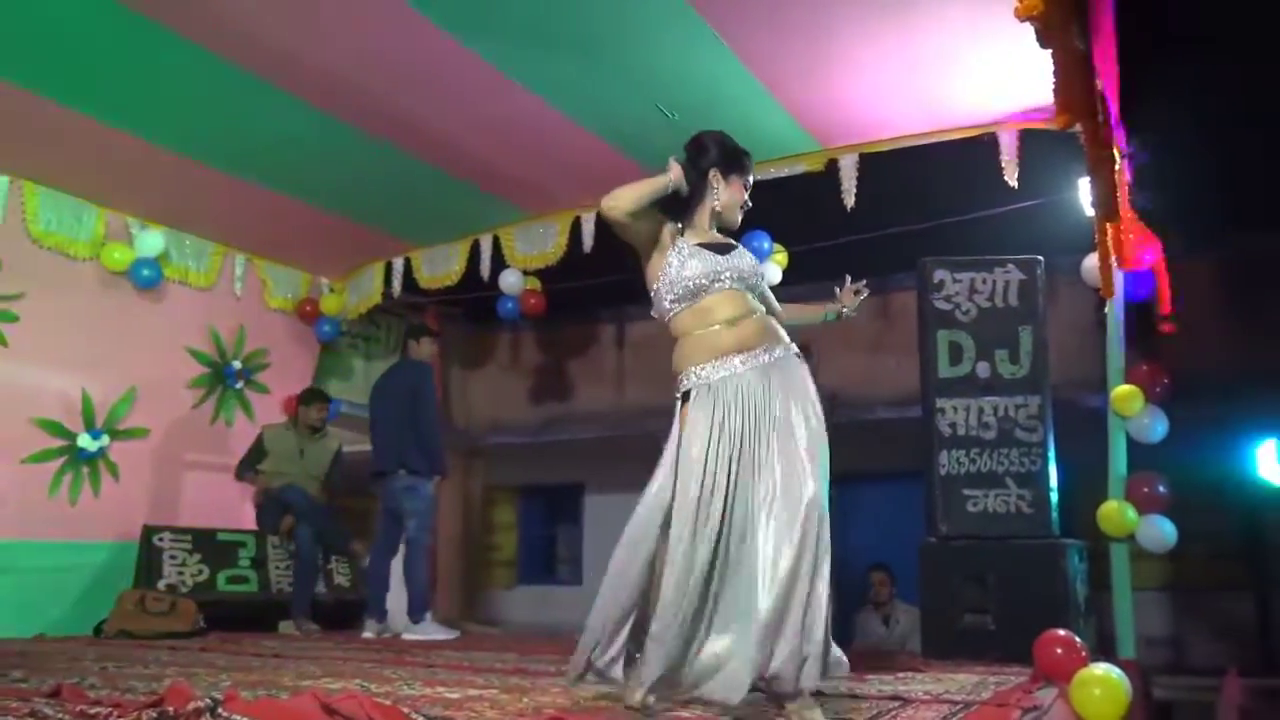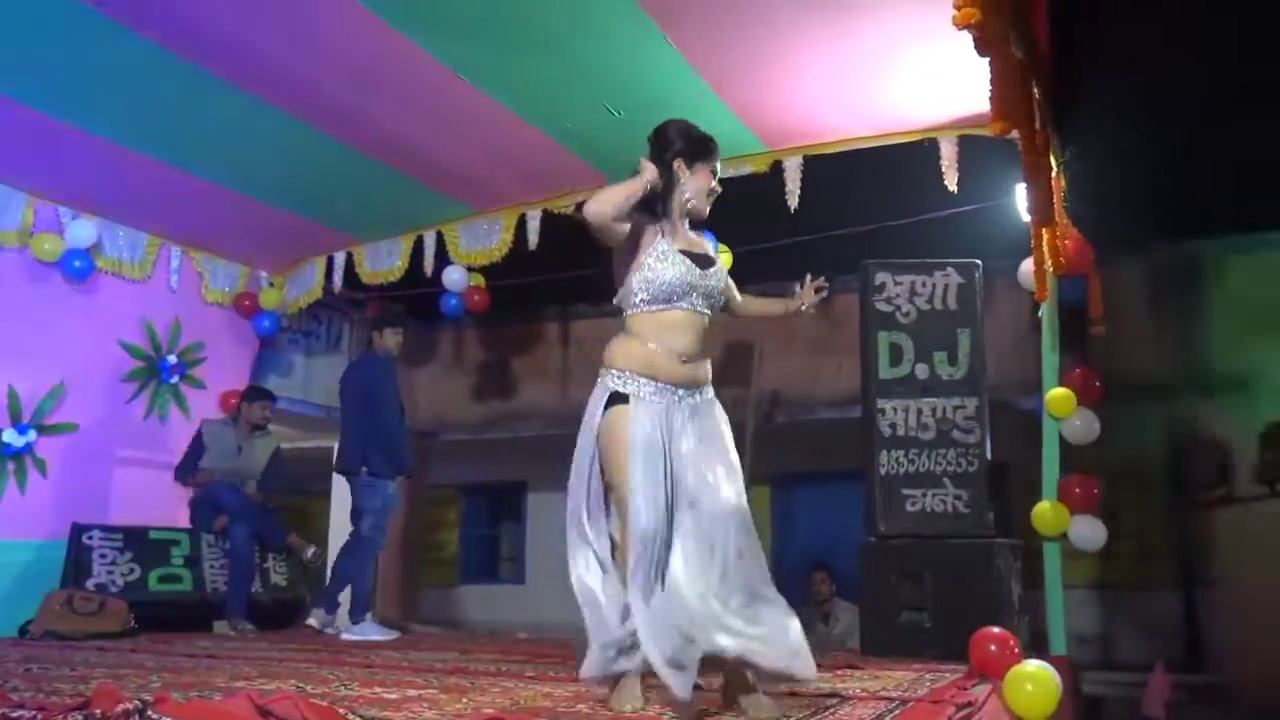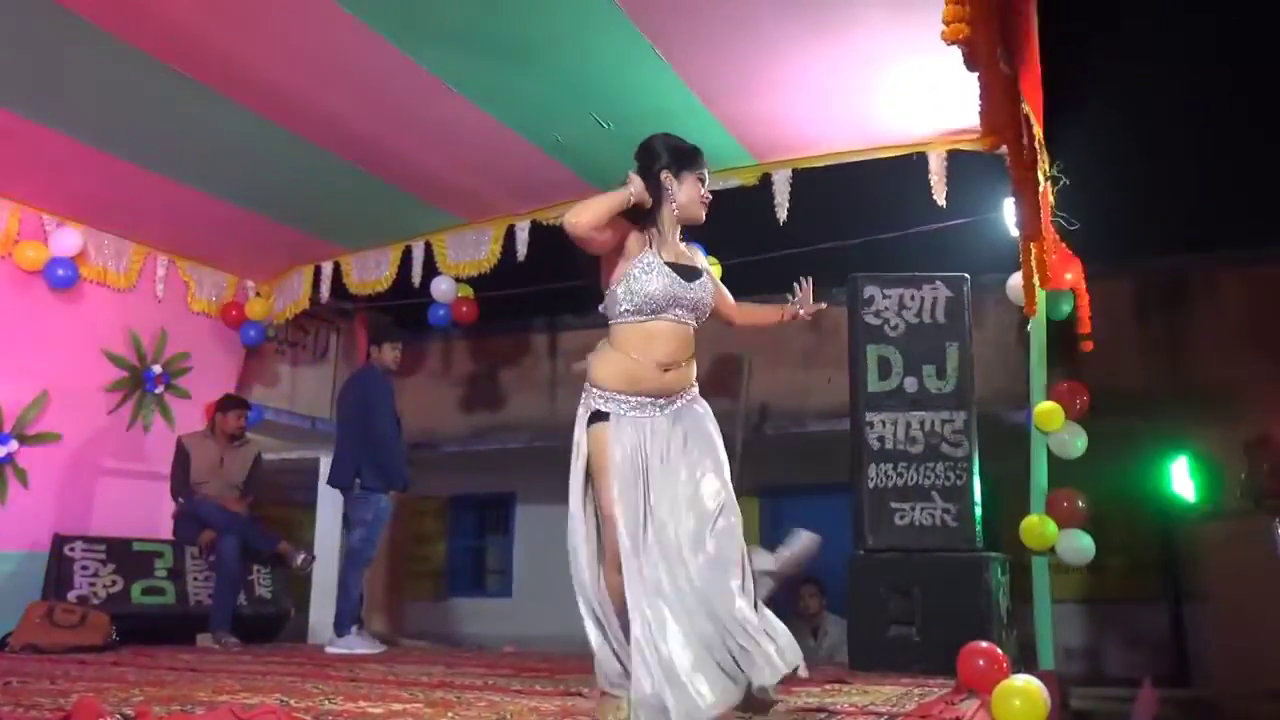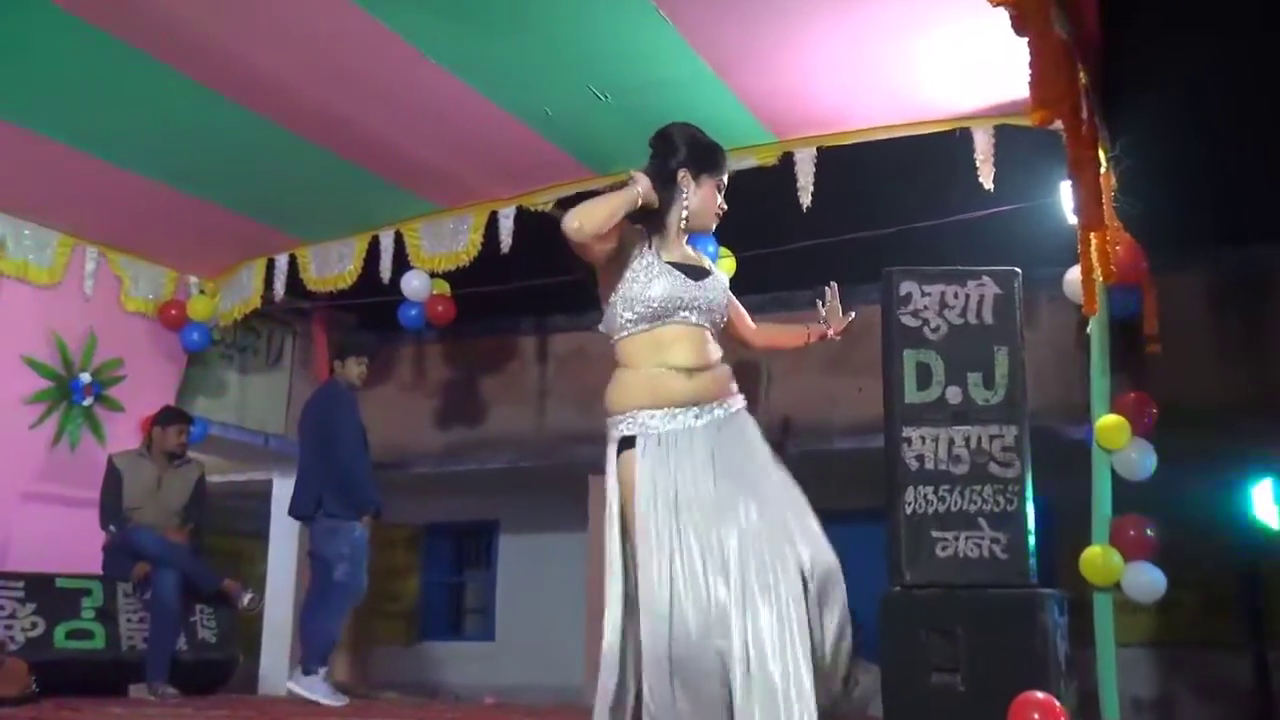
dt=0.7s
person 1, frame 1
left shoulder: (736, 248)
right shoulder: (662, 236)
right elbow: (613, 206)
left wrist: (835, 307)
right wrist: (671, 181)
left hip: (779, 380)
right hip: (712, 393)
left knee: (789, 517)
right knee: (688, 526)
right ankle: (647, 662)
person 1, frame 2
left shoulder: (702, 245)
right shoulder: (639, 232)
left elbow: (736, 303)
right elbow: (596, 213)
left wrist: (794, 305)
right wrist: (647, 179)
left hip: (694, 404)
right hip: (633, 396)
left knee: (721, 517)
right knee: (638, 532)
left ankle: (736, 665)
right ankle: (628, 667)
person 1, frame 3
left shoulder: (695, 258)
right shoulder: (625, 241)
left elbow: (734, 311)
right elbow: (576, 223)
left wrist: (792, 311)
right wrist: (631, 194)
left hip: (683, 412)
right hip: (618, 412)
left knee: (709, 524)
right knee: (624, 545)
left ankle: (727, 671)
person 1, frame 4
left shoulder: (704, 266)
right shoulder: (625, 247)
left elbow: (751, 333)
right elbow: (576, 227)
left wrist: (819, 330)
right wrist: (639, 192)
left hip: (724, 428)
right hip: (650, 437)
left knee: (764, 569)
right knee: (664, 593)
person 2, frame 1
left shoulder: (384, 380)
right shoulder: (420, 373)
right elbow: (428, 423)
right wrist: (438, 466)
left hip: (386, 471)
right hip: (413, 472)
left knee: (384, 545)
right knee: (417, 543)
left ankle: (375, 619)
right ankle: (419, 620)
person 2, frame 2
left shoulder: (356, 369)
right shoulder: (380, 367)
right elbow: (389, 421)
right wrist: (402, 464)
left hip: (358, 464)
right hip: (377, 467)
left knee: (360, 538)
right knee: (370, 541)
left ankle: (325, 609)
right ankle: (360, 620)
person 2, frame 3
left shoulder: (355, 383)
right shoulder: (376, 383)
right elbow: (384, 435)
right wrist: (397, 480)
left hip: (355, 478)
right hip: (372, 480)
left knee: (356, 554)
right knee: (360, 555)
left ankle: (352, 628)
right ankle: (344, 633)
person 2, frame 4
left shoulder: (320, 401)
right shoulder: (339, 399)
right elbow: (349, 456)
right wrist: (367, 505)
left hip: (321, 507)
right hip: (339, 509)
left knee: (323, 589)
right knee: (349, 585)
left ankle: (312, 672)
person 3, frame 1
left shoulder: (332, 446)
right shoulder: (271, 434)
left elbow: (331, 492)
right elbow: (242, 470)
left wrist: (296, 514)
right wrist: (259, 481)
left hip: (308, 514)
right hip: (273, 511)
left knee: (306, 531)
right knee: (290, 492)
left ankle: (301, 615)
right ankle: (351, 546)
person 3, frame 2
left shoulder: (270, 445)
right shoulder: (210, 430)
right elbow: (182, 473)
left wrist: (231, 514)
right wrist: (209, 477)
left hip: (245, 514)
right hip: (208, 508)
left knee: (241, 531)
right knee: (221, 491)
left ankle: (236, 615)
right ankle: (291, 541)
person 3, frame 3
left shoulder: (251, 452)
right shoulder: (188, 444)
left elbow: (252, 500)
right elbow: (179, 492)
left wrist: (217, 528)
right wrist: (223, 504)
left hip: (228, 526)
right hip: (192, 521)
left knee: (230, 543)
right knee: (205, 507)
left ankle: (220, 630)
right ankle: (283, 548)
person 3, frame 4
left shoulder: (193, 472)
right shoulder: (121, 463)
left elbow: (196, 528)
right elbow: (109, 520)
right wrist: (162, 536)
left hip: (168, 558)
right hip: (125, 554)
left knee: (169, 578)
right knee: (142, 537)
left ankle: (157, 679)
right ankle: (227, 586)
